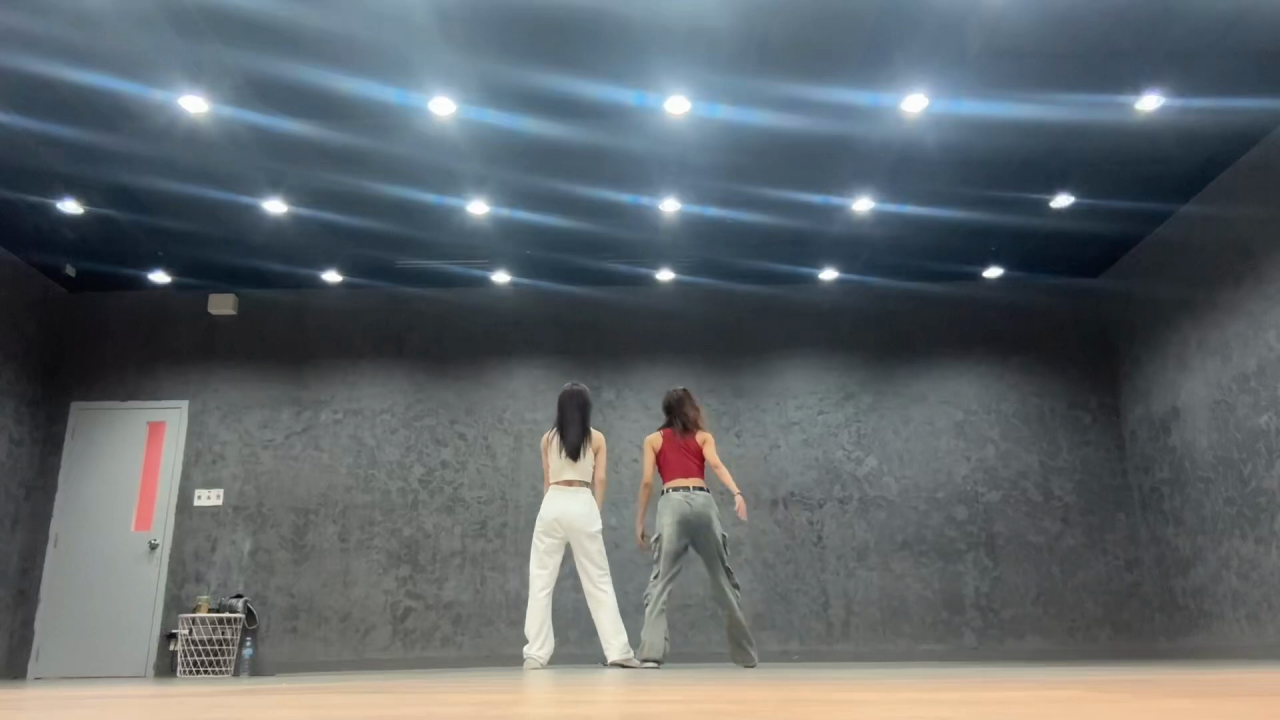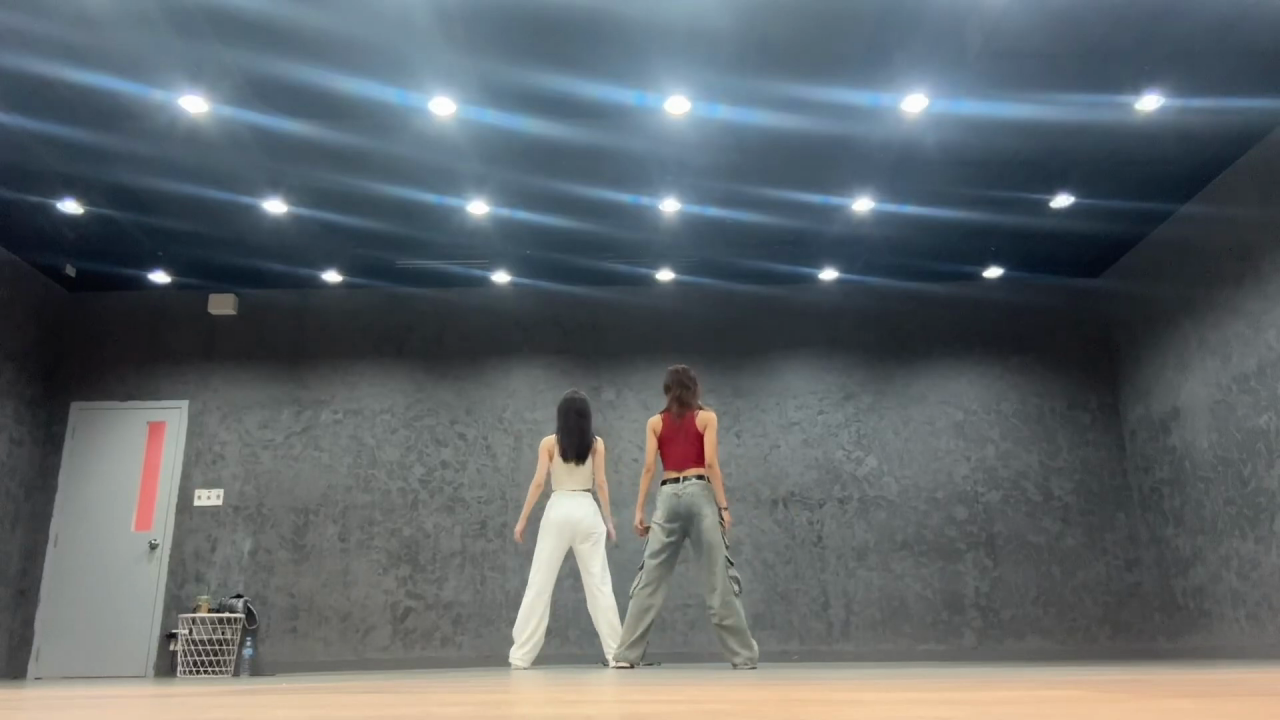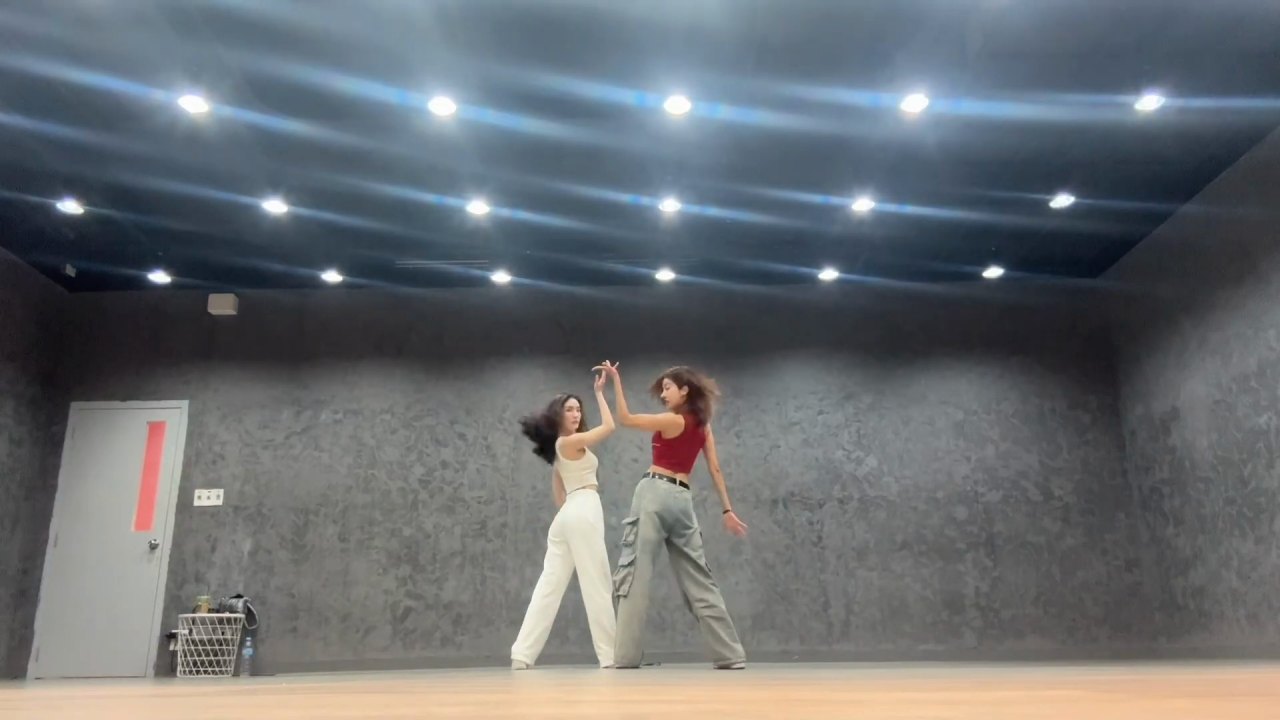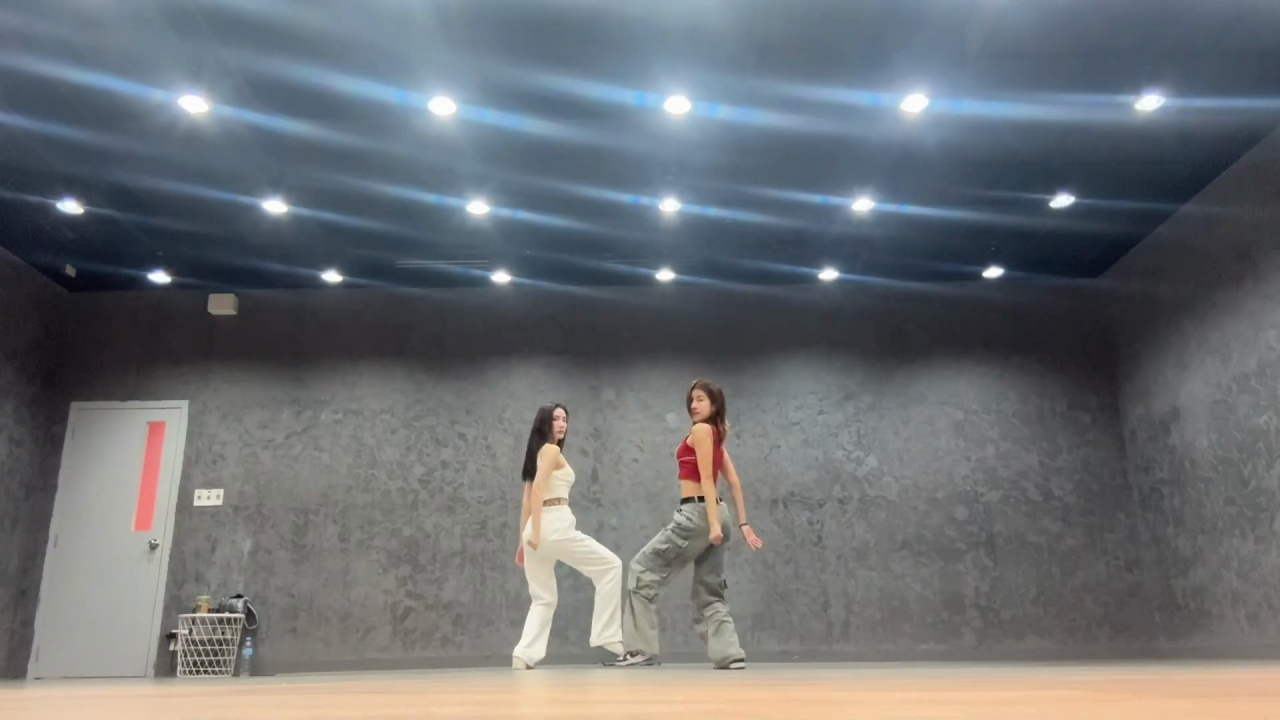
dt=1s
person 1, frame 1
left shoulder: (654, 440)
right shoulder: (703, 436)
left elbow: (647, 481)
right elbow: (717, 465)
left wrist: (640, 523)
right wrist: (737, 494)
left hip: (672, 504)
right hip: (703, 503)
left knee: (662, 581)
right knee: (723, 580)
left ankle: (651, 654)
right ankle: (744, 654)
person 1, frame 2
left shoulder: (655, 422)
right shoulder: (707, 417)
left elbow: (649, 468)
right elbow: (711, 464)
left wrist: (639, 510)
right wrist: (724, 506)
left hip: (668, 497)
right hip: (700, 494)
left knee: (650, 577)
right knee: (719, 577)
left ankle: (627, 654)
right ankle: (743, 655)
person 1, frame 3
left shoulder: (673, 421)
right shoulder: (702, 424)
left elbow: (626, 419)
right elbow: (715, 469)
left wrist: (616, 380)
right wrist: (727, 510)
left hip: (654, 493)
right hip: (682, 499)
left knee: (635, 573)
right knee: (698, 578)
left ankle: (626, 655)
right ankle: (730, 654)
person 1, frame 4
left shoulder: (702, 430)
right shoulder: (717, 435)
left elbow: (706, 478)
right elbow: (735, 482)
left wrist: (714, 521)
right wrist: (743, 523)
left hip: (697, 515)
right hip: (713, 516)
left knee: (643, 567)
right knee: (709, 593)
left ankle: (640, 648)
right ankle: (729, 654)
person 2, frame 1
left shoulder: (548, 438)
right shoulder: (596, 438)
left elbow: (547, 480)
right elbow: (600, 480)
right wrist: (596, 515)
left hip: (553, 505)
right hip: (582, 505)
left knee: (541, 582)
right knee: (599, 581)
left ankle: (535, 654)
right ankle: (618, 651)
person 2, frame 2
left shoulder: (549, 443)
right shoulder: (596, 443)
left elbow: (539, 482)
right elbow: (601, 484)
left wrist: (522, 520)
right wrist: (608, 520)
left hip: (558, 511)
right hip: (587, 511)
left knee: (540, 584)
right knee: (599, 584)
left ankle: (521, 656)
right ankle: (617, 653)
person 2, frame 3
left shoulder: (557, 446)
right shoulder: (571, 441)
right elbow: (609, 427)
right wrist: (599, 393)
left hip: (566, 516)
right hip: (584, 512)
left knee: (549, 586)
right knee: (596, 584)
left ankle: (522, 653)
right ankle: (609, 654)
person 2, frame 4
left shoulder: (535, 454)
right shoulder: (551, 450)
right elbow: (539, 487)
left wrist: (523, 541)
right wrist: (536, 531)
left hip: (538, 530)
right hip: (555, 525)
left knee: (543, 599)
right knee: (610, 567)
left ankle: (524, 655)
right ankle: (607, 638)
